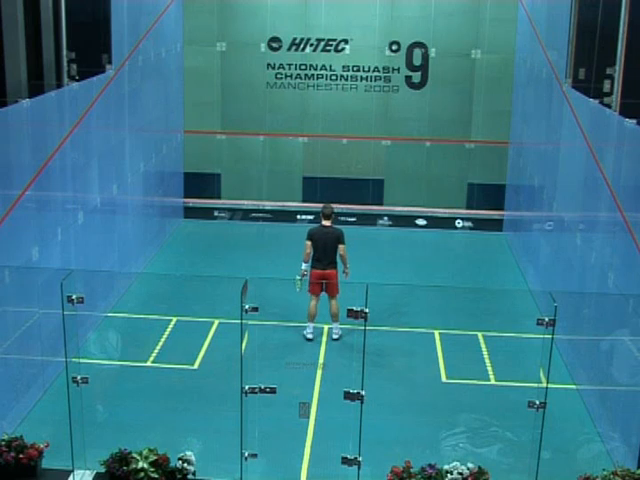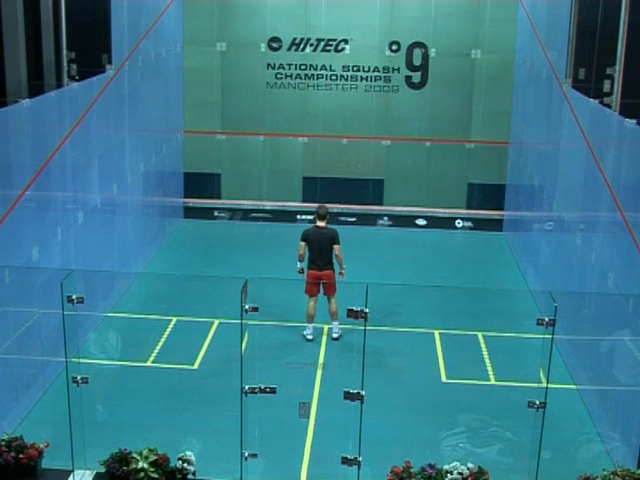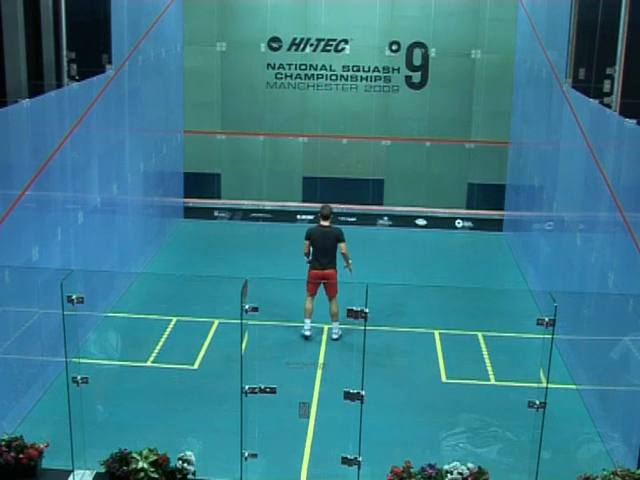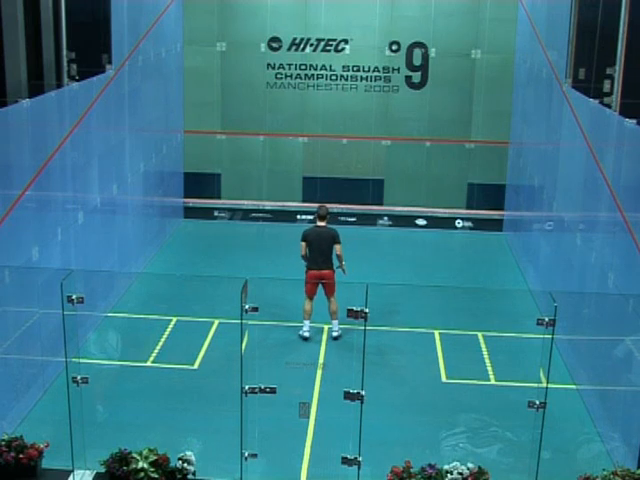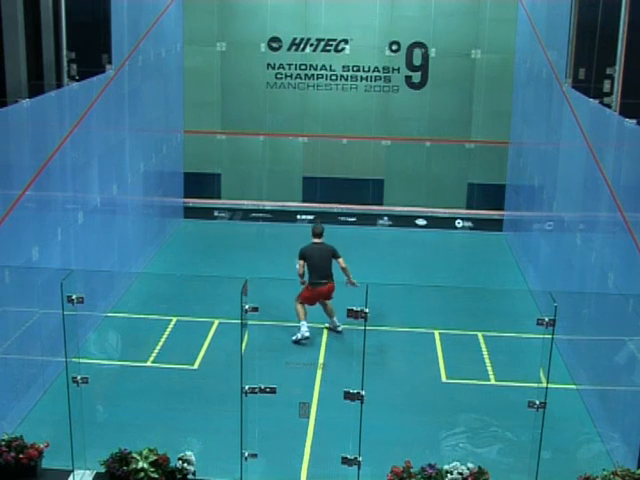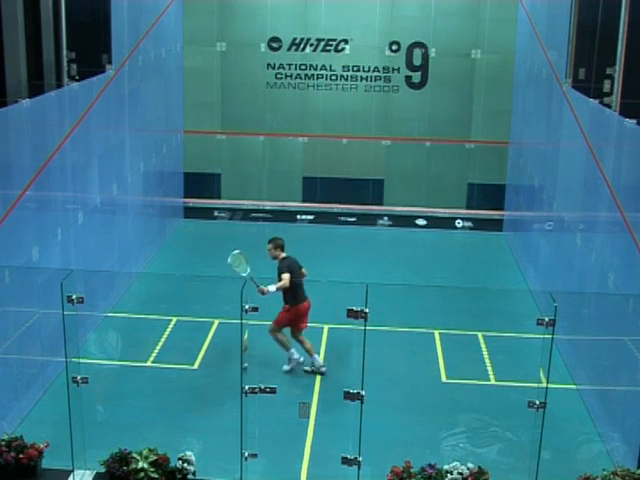
dt=0.5s
person 1, frame 1
left shoulder: (312, 231)
right shoulder: (338, 232)
left elbow: (308, 252)
right elbow: (342, 253)
left wrist: (304, 267)
right wrist: (346, 267)
left hip: (316, 270)
right hip: (331, 271)
left knee: (314, 300)
right knee: (333, 300)
left ankle: (309, 331)
right ankle: (335, 331)
person 1, frame 2
left shoulder: (307, 232)
right shoulder: (333, 233)
left elbow: (301, 253)
right elbow: (337, 253)
left wrist: (300, 265)
right wrist: (342, 268)
left hip: (312, 271)
right hip: (328, 271)
left knee: (312, 301)
right knee: (332, 299)
left ankle: (309, 331)
right ankle: (335, 330)
person 1, frame 3
left shoulder: (310, 231)
right shoulder: (337, 231)
left elbow: (306, 251)
right elbow: (344, 251)
right wrist: (349, 263)
left hip: (314, 270)
right hip: (330, 271)
left knee: (310, 298)
right knee: (332, 300)
left ankle: (307, 328)
right ankle: (335, 331)
person 1, frame 4
left shoulder: (307, 232)
right shoulder: (333, 232)
left elbow: (303, 253)
right elbow: (338, 252)
right wrist: (342, 264)
left hip: (312, 271)
right hip: (328, 271)
left knee: (309, 299)
right knee: (331, 299)
left ankle: (306, 330)
right ankle: (335, 330)
person 1, frame 5
left shoulder: (304, 250)
right shoulder: (331, 249)
left elbow: (301, 272)
right elbow: (343, 265)
left wrist: (302, 280)
right wrist: (349, 278)
left hip: (314, 287)
right hip: (329, 285)
left knee: (299, 302)
right knee: (324, 302)
left ankle: (303, 331)
right ankle: (335, 325)
person 1, frame 6
left shoulder: (283, 265)
right shoulder: (292, 260)
left elbow: (285, 283)
right elbow: (303, 274)
left wrist: (269, 289)
left hip: (295, 306)
right hip: (304, 303)
left knee: (273, 330)
right knee: (296, 335)
left ankle: (293, 356)
right ankle: (318, 364)
